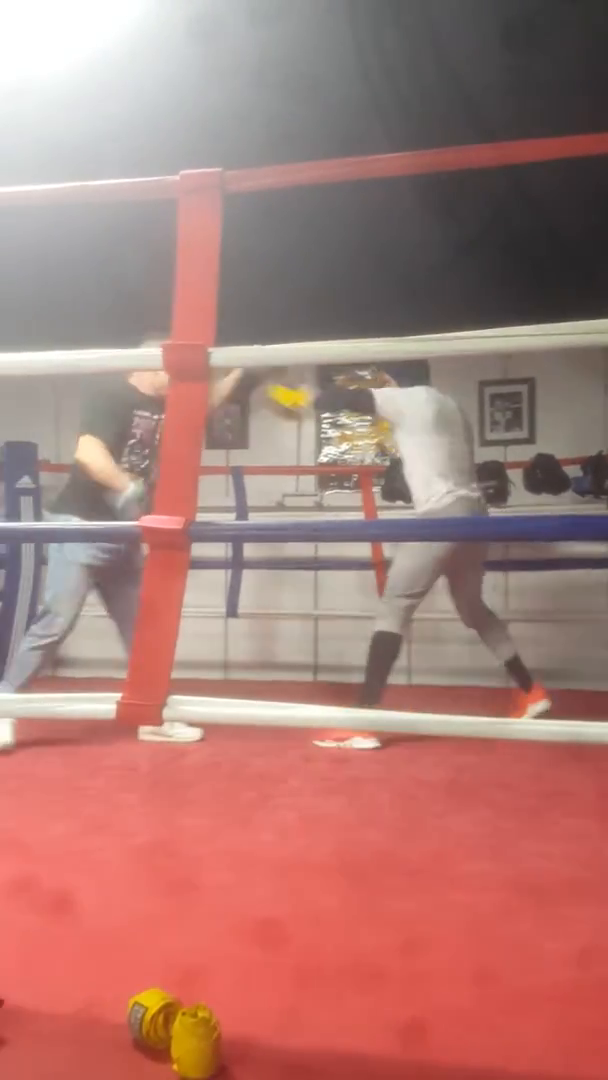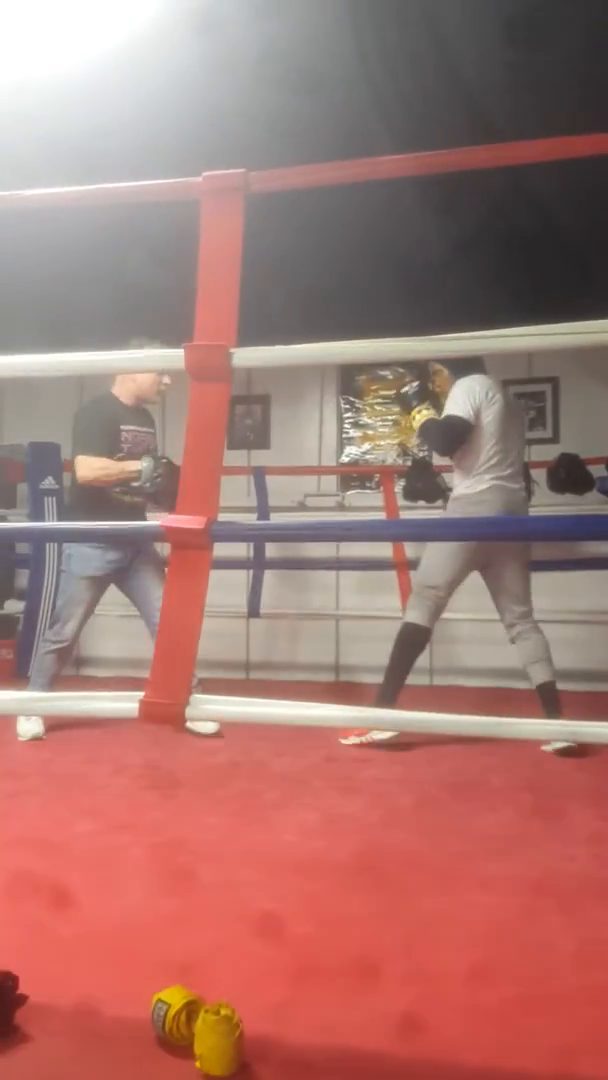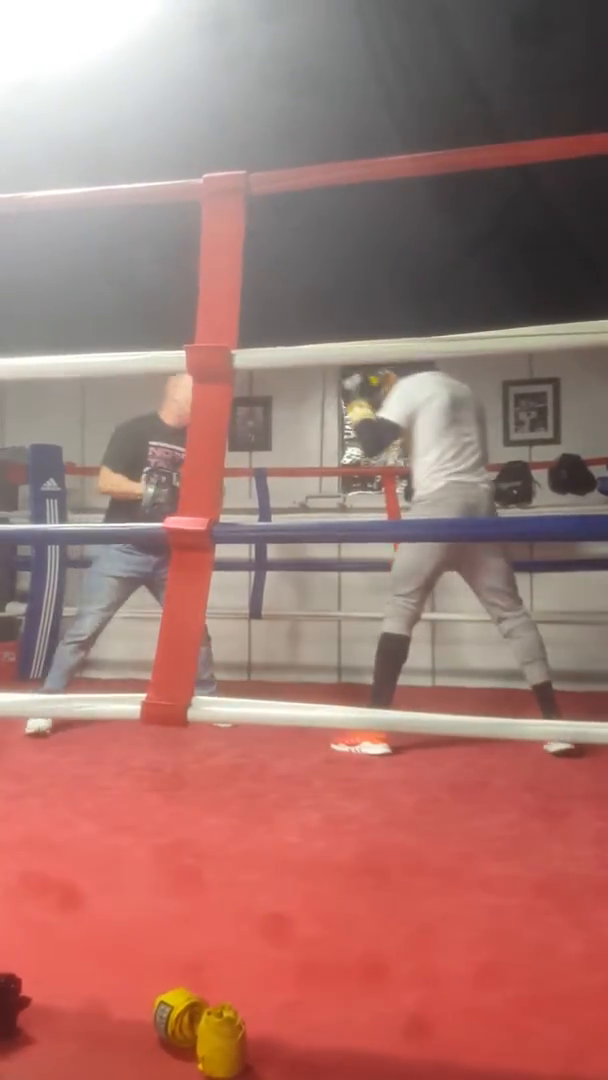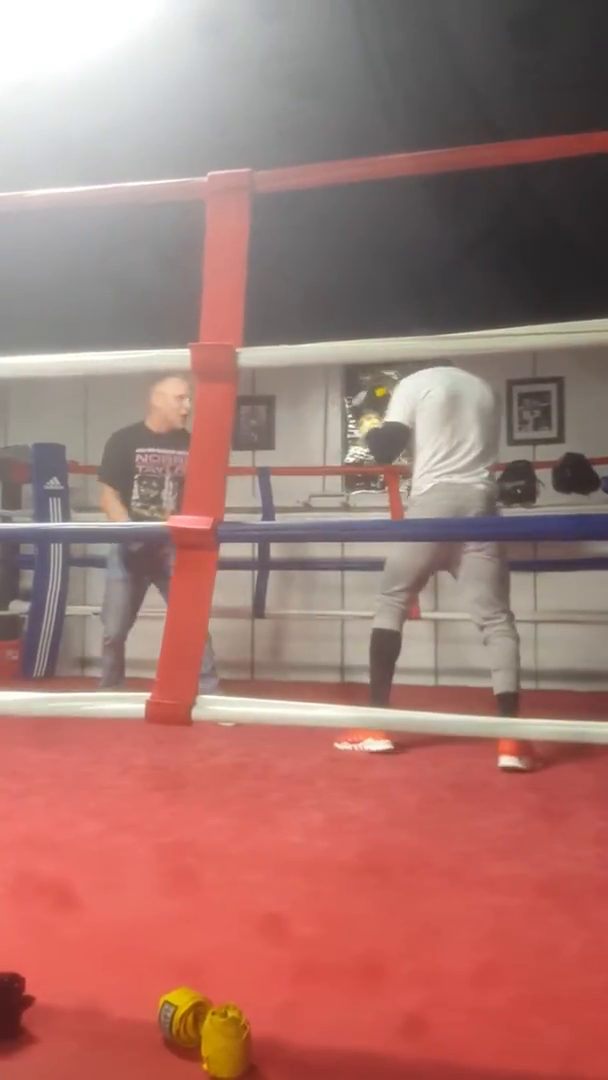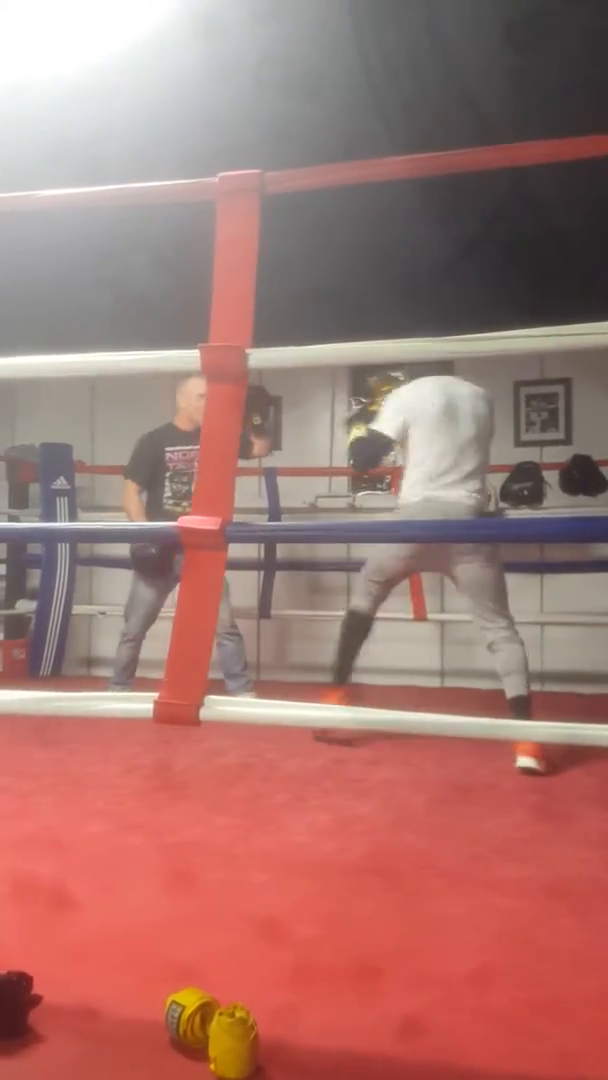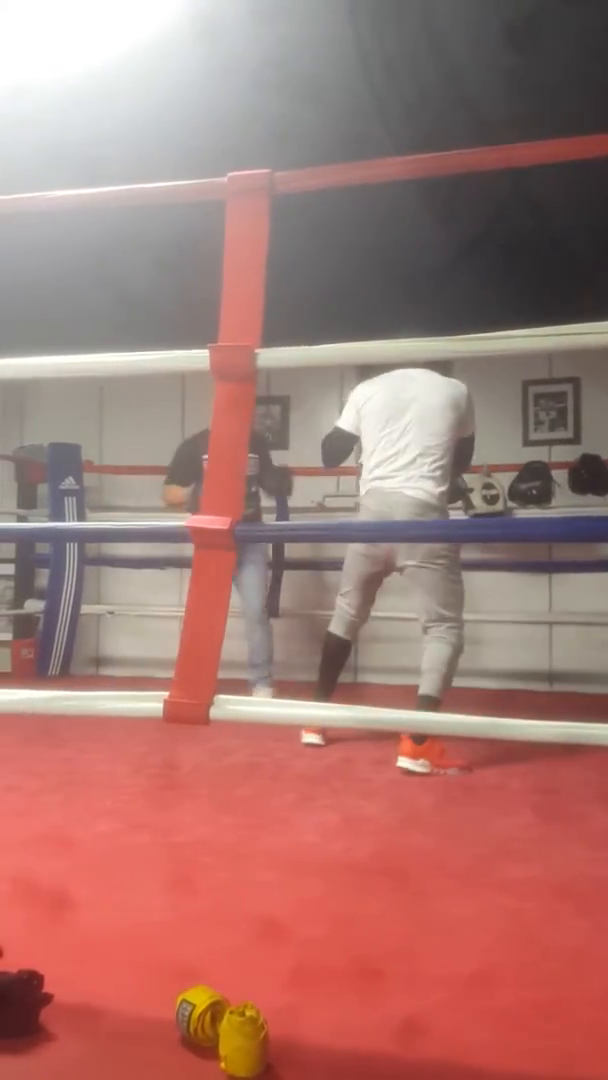
dt=0.4s
person 1, frame 1
left shoulder: (407, 399)
right shoulder: (449, 407)
left elbow: (347, 399)
left hip: (439, 520)
right hip: (472, 514)
left knee: (393, 611)
right knee: (473, 609)
right ankle: (530, 692)
person 1, frame 2
left shoulder: (469, 387)
right shoulder: (507, 398)
left elbow: (445, 441)
left wrist: (418, 408)
left hip: (475, 508)
right hip: (512, 511)
left knee: (423, 604)
right knee: (520, 618)
left ankle: (381, 712)
right ankle: (554, 721)
person 1, frame 3
left shoulder: (410, 386)
right shoulder: (461, 391)
left elbow: (372, 444)
left wrist: (358, 402)
left hip: (438, 506)
right hip: (479, 505)
left knee: (401, 609)
right knee: (511, 612)
left ankle: (374, 729)
right ankle: (554, 722)
person 1, frame 4
left shoulder: (414, 385)
right shoulder: (484, 389)
left elbow: (384, 450)
left wrist: (369, 415)
left hip: (433, 504)
right hip: (479, 504)
left knee: (391, 605)
right knee: (496, 618)
right ankle: (510, 739)
person 1, frame 5
left shoulder: (409, 395)
right shoulder: (479, 398)
left elbow: (366, 458)
left hip: (419, 515)
right hip: (469, 519)
left knee: (366, 589)
right knee: (498, 626)
left ankle: (336, 698)
right ankle: (526, 742)
person 1, frame 6
left shoulder: (367, 390)
right shoulder: (455, 391)
left elbow: (331, 455)
right elbow: (461, 460)
left hip: (374, 511)
right hip: (422, 513)
left knee: (348, 611)
right knee: (443, 625)
right ankle: (417, 745)
person 2, frame 1
left shoulder: (160, 407)
right shoulder: (114, 397)
left elbow: (202, 403)
right elbow: (87, 453)
left wrist: (239, 375)
right wrist: (129, 489)
left hip: (121, 536)
right hip: (82, 528)
right knee: (54, 624)
person 2, frame 2
left shoulder: (146, 419)
right shoulder: (96, 413)
right elbow: (87, 471)
left wrist: (168, 487)
right wrist: (143, 467)
left hip: (135, 541)
right hip: (90, 542)
right knee: (64, 630)
person 2, frame 3
right shoulder: (135, 431)
right elbow: (106, 481)
right wrist: (150, 491)
left hip: (168, 553)
right hip: (123, 549)
right knee: (85, 627)
left ankle: (207, 700)
person 2, frame 4
left shoulder: (190, 445)
right shoulder: (124, 441)
right elbow: (108, 496)
left hip: (174, 552)
right hip: (129, 552)
right knee: (114, 631)
left ankle: (210, 694)
right ankle: (110, 694)
person 2, frame 5
right shoulder: (155, 441)
left elbow: (261, 449)
right elbow: (131, 492)
right hip: (159, 549)
left knee: (224, 625)
right knee: (134, 627)
left ankle: (243, 693)
right ankle: (118, 691)
person 2, frame 6
left shoulder: (256, 443)
right shoulder: (195, 447)
left elbow: (271, 483)
right elbow: (170, 495)
left wrist: (279, 481)
right wrist: (195, 495)
left hip: (249, 542)
left knee: (257, 613)
left ankle: (262, 686)
